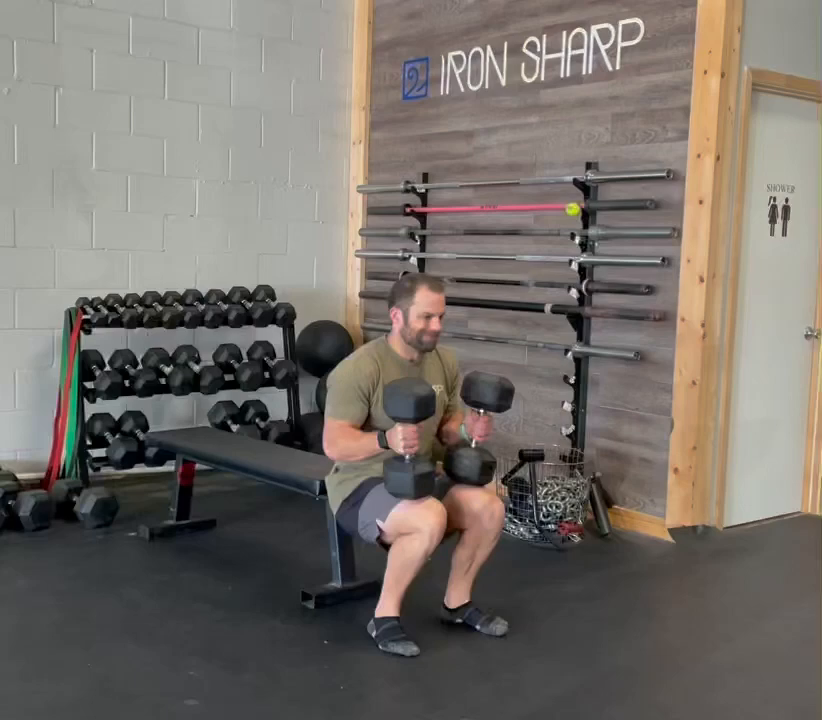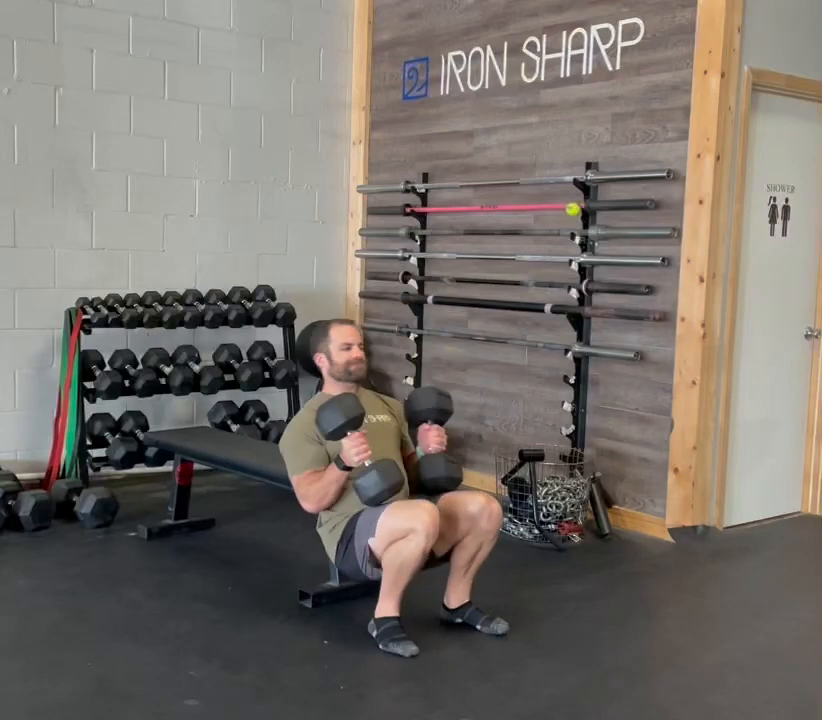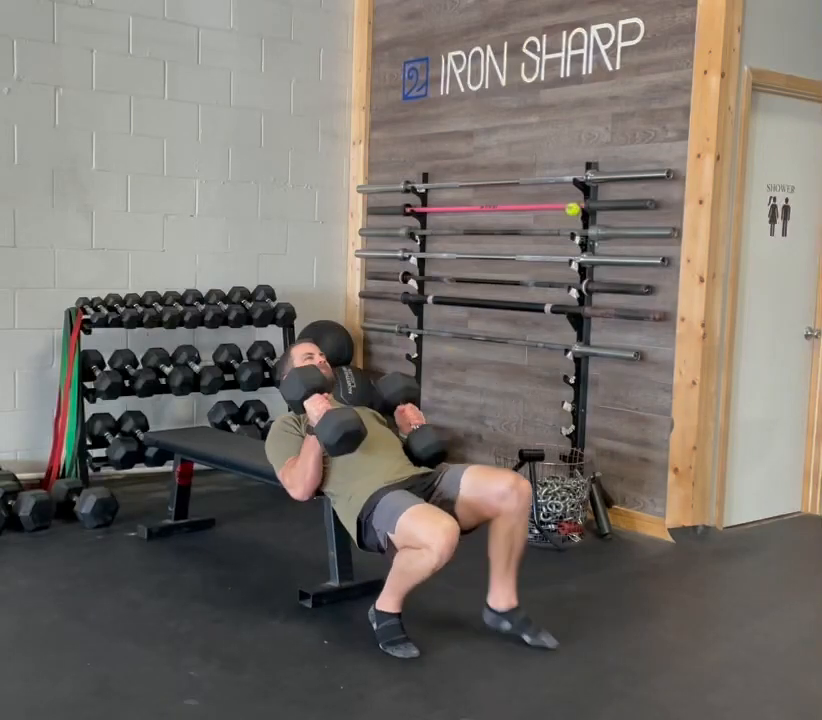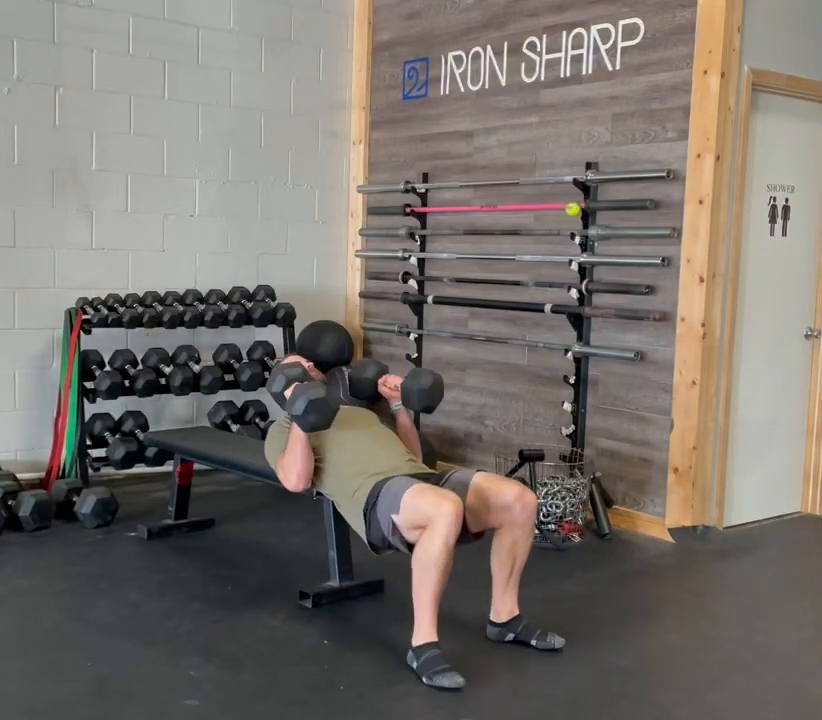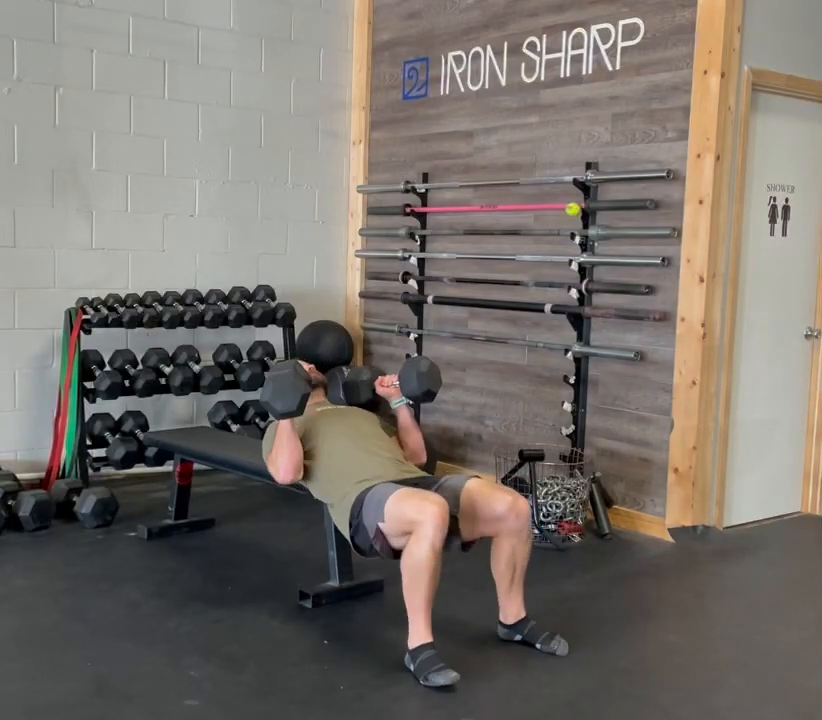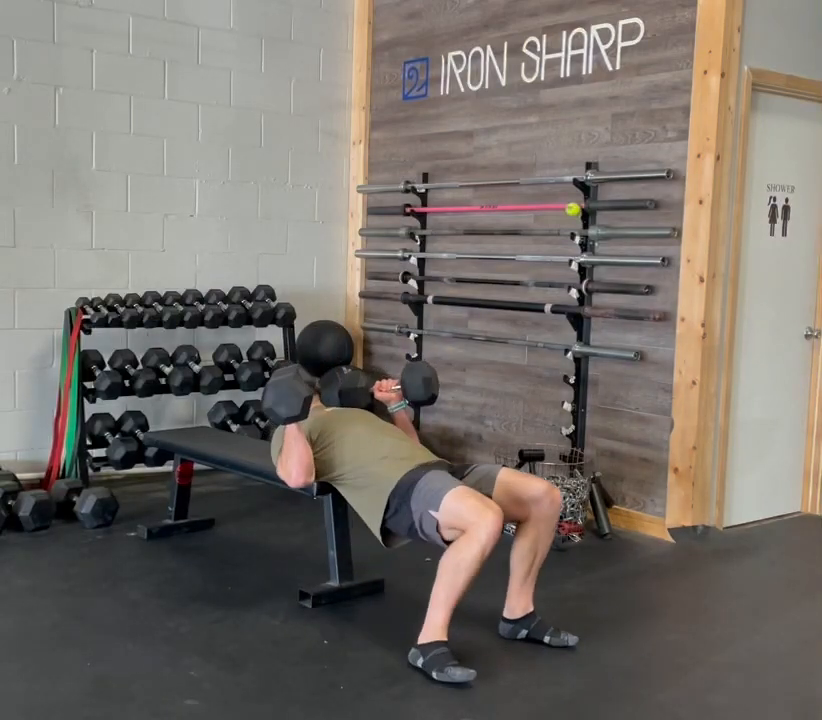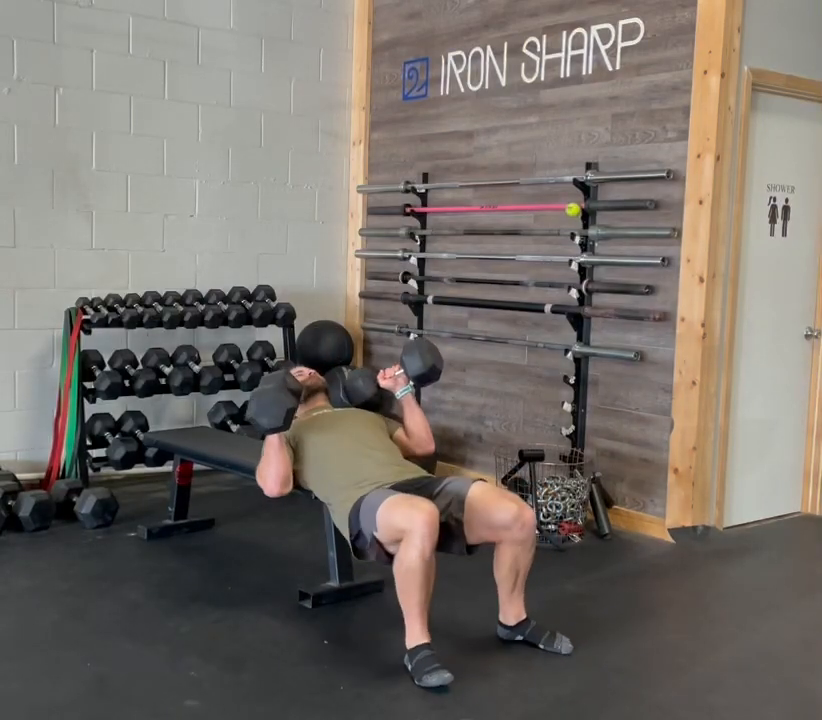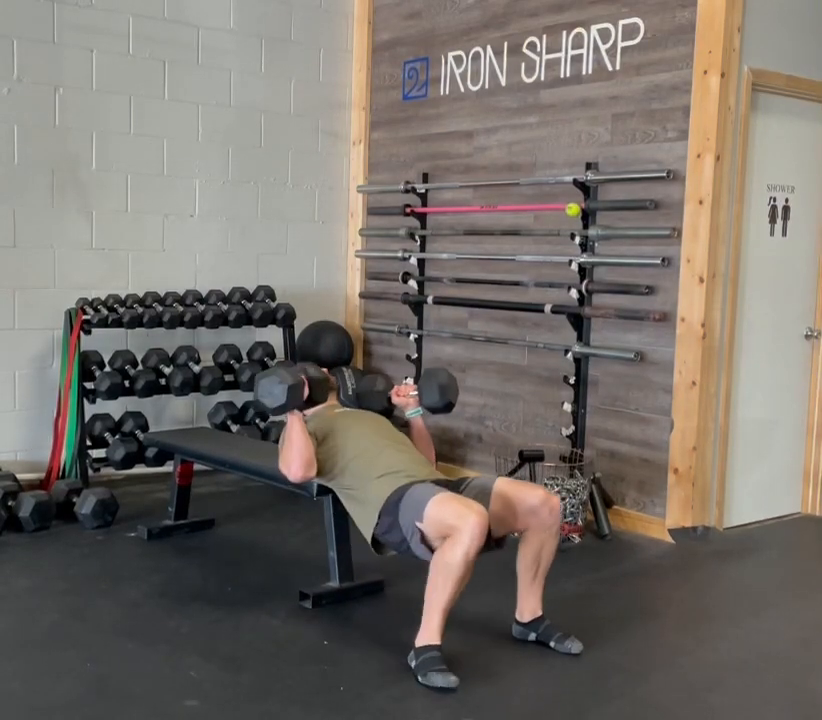
dt=0.5s
person 1, frame 1
left shoulder: (445, 363)
right shoulder: (361, 369)
left elbow: (445, 428)
right elbow: (334, 444)
left wrist: (467, 429)
right wrist: (385, 440)
right hip: (361, 490)
left knee: (489, 509)
right knee: (429, 520)
left ankle: (457, 602)
right ankle: (386, 616)
person 1, frame 2
left shoulder: (387, 405)
right shoulder: (306, 424)
right elbow: (311, 501)
left wrist: (426, 451)
right wrist: (344, 463)
left hip: (402, 522)
right hip: (351, 533)
left knee: (485, 509)
right knee: (424, 517)
left ankle: (457, 603)
right ankle: (385, 617)
person 1, frame 3
left shoulder: (363, 411)
right shoulder: (287, 426)
right elbow: (301, 489)
left wrist: (410, 431)
right wrist: (316, 428)
left hip: (420, 480)
right hip: (373, 501)
left knee: (513, 489)
right knee: (440, 537)
left ankle: (503, 605)
right ankle: (386, 609)
person 1, frame 4
left shoulder: (359, 411)
right shoulder: (285, 428)
right elbow: (297, 481)
left wrist: (398, 403)
left hip: (422, 477)
right hip: (377, 495)
left knee: (519, 501)
right knee: (446, 510)
left ankle: (504, 617)
right ankle: (423, 643)
person 1, frame 5
left shoulder: (363, 415)
right shoulder: (285, 428)
left elbow: (416, 458)
right elbow: (287, 474)
left wrist: (399, 402)
left hip: (415, 486)
right hip: (367, 501)
left knee: (512, 510)
right knee: (432, 516)
left ankle: (513, 619)
right ankle: (419, 644)
person 1, frame 6
left shoulder: (353, 414)
right shoulder: (290, 432)
right elbow: (299, 477)
left wrist: (396, 404)
left hip: (435, 469)
right hip: (399, 486)
left knee: (545, 498)
right knee: (486, 520)
left ankle: (518, 614)
right ankle: (430, 641)
person 1, frame 7
left shoulder: (367, 416)
right shoulder: (287, 434)
left elbow: (423, 446)
right elbow: (275, 487)
left wrist: (402, 391)
left hip: (422, 484)
right hip: (368, 502)
left knee: (517, 517)
right knee: (421, 519)
left ankle: (513, 620)
right ankle: (418, 645)
person 1, frame 8
left shoulder: (371, 417)
right shoulder: (303, 427)
right elbow: (298, 471)
left wrist: (413, 410)
right wrist: (293, 407)
left hip: (439, 484)
right hip: (393, 501)
left knee: (544, 505)
right knee: (472, 522)
left ankle: (529, 617)
right ankle: (427, 645)
